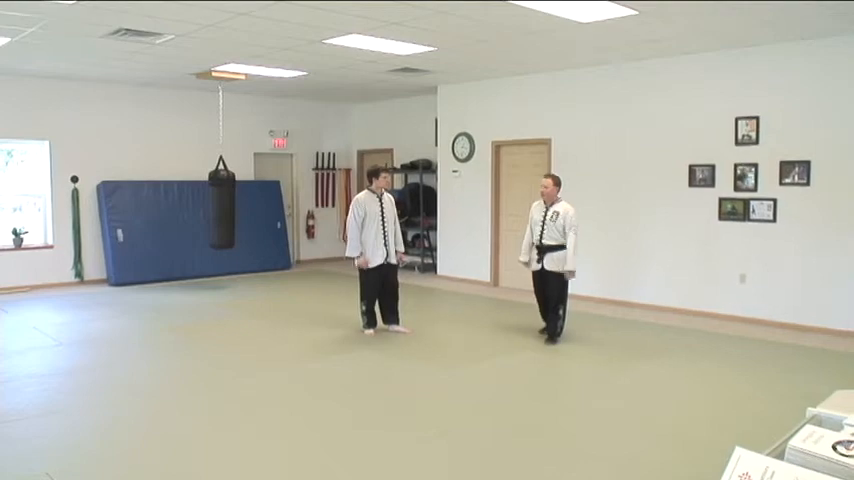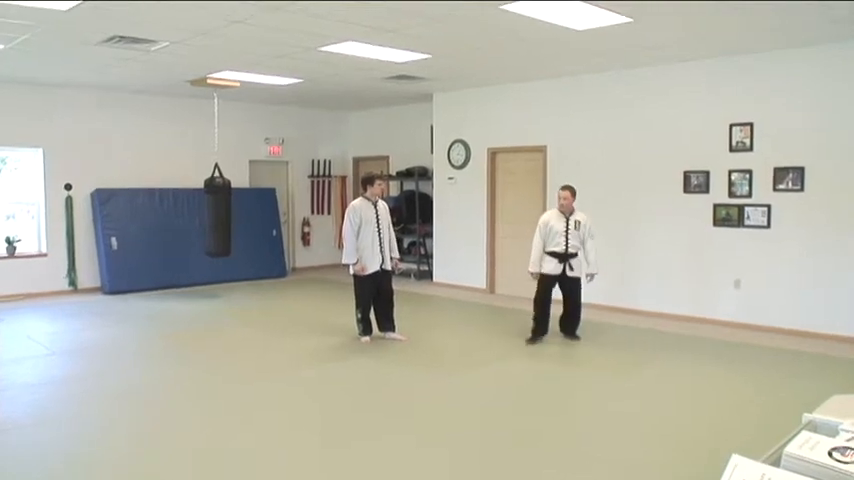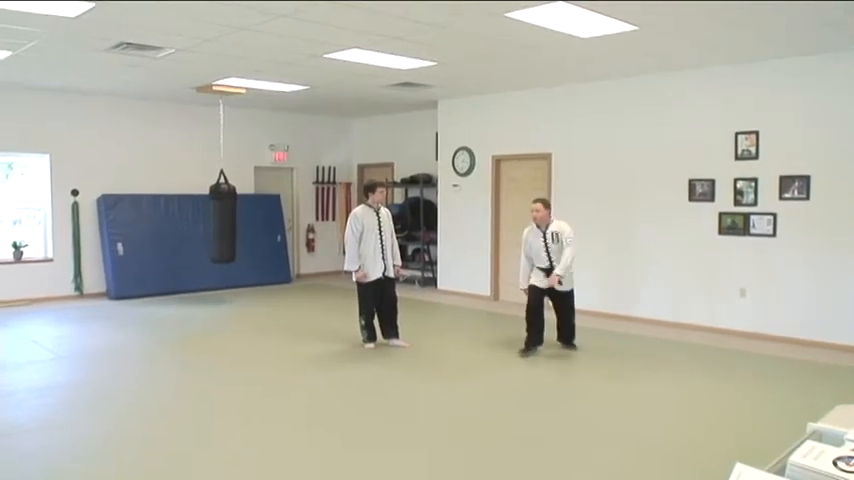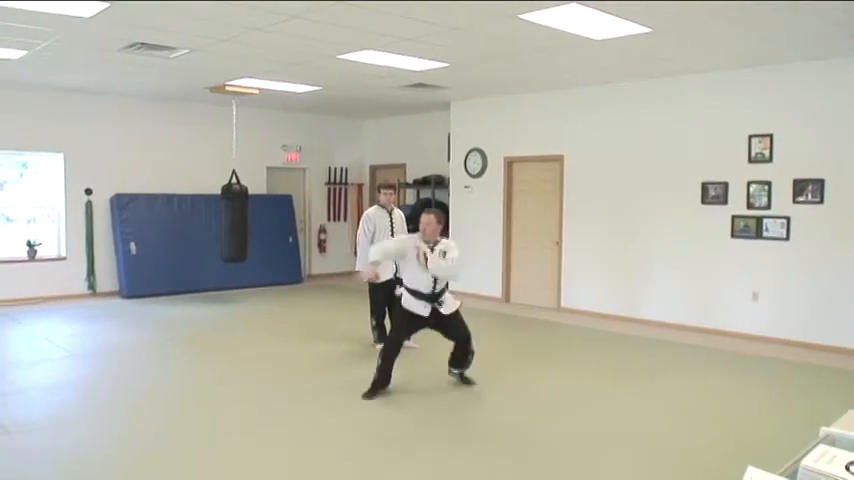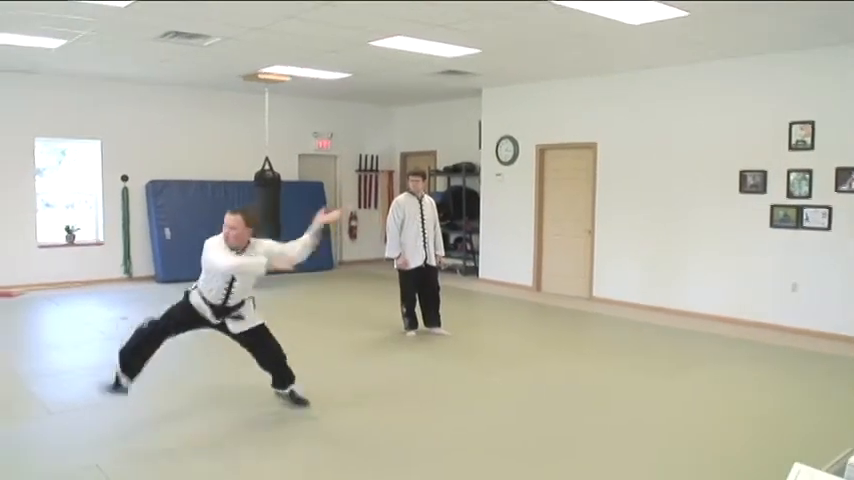
dt=1s
person 1, frame 1
left shoulder: (567, 210)
right shoulder: (536, 207)
left elbow: (571, 238)
right elbow: (530, 232)
left wrist: (569, 265)
right wrist: (525, 255)
left hip: (556, 258)
right hip: (539, 257)
left knee: (556, 298)
right knee: (541, 294)
left ankle: (554, 332)
right ankle: (550, 323)
person 1, frame 2
left shoulder: (582, 219)
right shoulder: (547, 217)
left elbow: (588, 245)
right elbow: (538, 242)
left wrist: (591, 268)
right wrist: (534, 267)
left hip: (572, 265)
right hip: (551, 263)
left knee: (573, 301)
right knee: (542, 297)
left ankle: (569, 330)
right ankle: (538, 332)
person 1, frame 3
left shoulder: (562, 228)
right shoulder: (528, 233)
left elbow: (569, 251)
right elbow: (526, 259)
left wrist: (558, 273)
right wrist: (524, 283)
left hip: (561, 277)
right hip: (539, 276)
left knee: (566, 311)
right knee: (533, 308)
left ankle: (566, 339)
right ankle: (532, 343)
person 1, frame 4
left shoulder: (449, 247)
right shoulder: (408, 241)
left elbow: (450, 272)
right elbow: (382, 248)
left wrist: (427, 259)
right wrist: (374, 260)
left hip: (440, 302)
right hip: (414, 302)
left knee: (463, 337)
right knee: (394, 342)
left ankle: (457, 370)
right ankle: (380, 384)
person 1, frame 5
left shoulder: (262, 248)
right shoulder: (214, 245)
left elbow: (293, 253)
right elbow: (227, 264)
left wrist: (316, 226)
right wrist: (268, 262)
left hip: (236, 313)
right hip: (203, 304)
left knee: (270, 351)
right knee: (156, 331)
left ankle: (285, 388)
right ankle: (123, 379)
person 2, frame 1
left shoulder: (389, 199)
right shoulder: (360, 200)
left elbow: (395, 225)
right elbow: (353, 228)
left wrist: (399, 249)
right wrist: (358, 254)
left hip: (389, 255)
right hip: (370, 256)
left knee: (391, 290)
right knee: (369, 292)
left ankle: (392, 322)
right ankle: (369, 324)
person 2, frame 2
left shoulder: (383, 206)
right shoulder: (355, 207)
left elbow: (389, 232)
right elbow: (349, 235)
left wrist: (394, 255)
right wrist: (354, 261)
left hip: (383, 261)
right hip: (365, 263)
left knee: (386, 296)
right knee: (364, 299)
left ankle: (388, 329)
right ankle: (365, 331)
person 2, frame 3
left shoulder: (386, 213)
right shoulder: (357, 214)
left elbow: (392, 239)
right elbow: (351, 242)
left wrist: (396, 262)
right wrist: (356, 268)
left hip: (386, 268)
right hip: (367, 270)
left knee: (389, 303)
right knee: (367, 306)
left ankle: (392, 336)
right ankle: (369, 338)
person 2, frame 4
left shoulder: (399, 214)
right shoulder: (370, 215)
right elbow: (363, 242)
right wrist: (367, 268)
left hip: (398, 269)
right hip: (379, 270)
right knee: (378, 307)
right ankle: (380, 339)
person 2, frame 5
left shoulder: (430, 202)
right shoulder: (400, 202)
left elbow: (436, 228)
right elbow: (393, 230)
left wrist: (439, 252)
right wrist: (397, 255)
left hip: (429, 257)
right hip: (408, 257)
left knee: (432, 291)
right knee: (409, 294)
left ankle: (433, 323)
right ankle: (410, 325)
